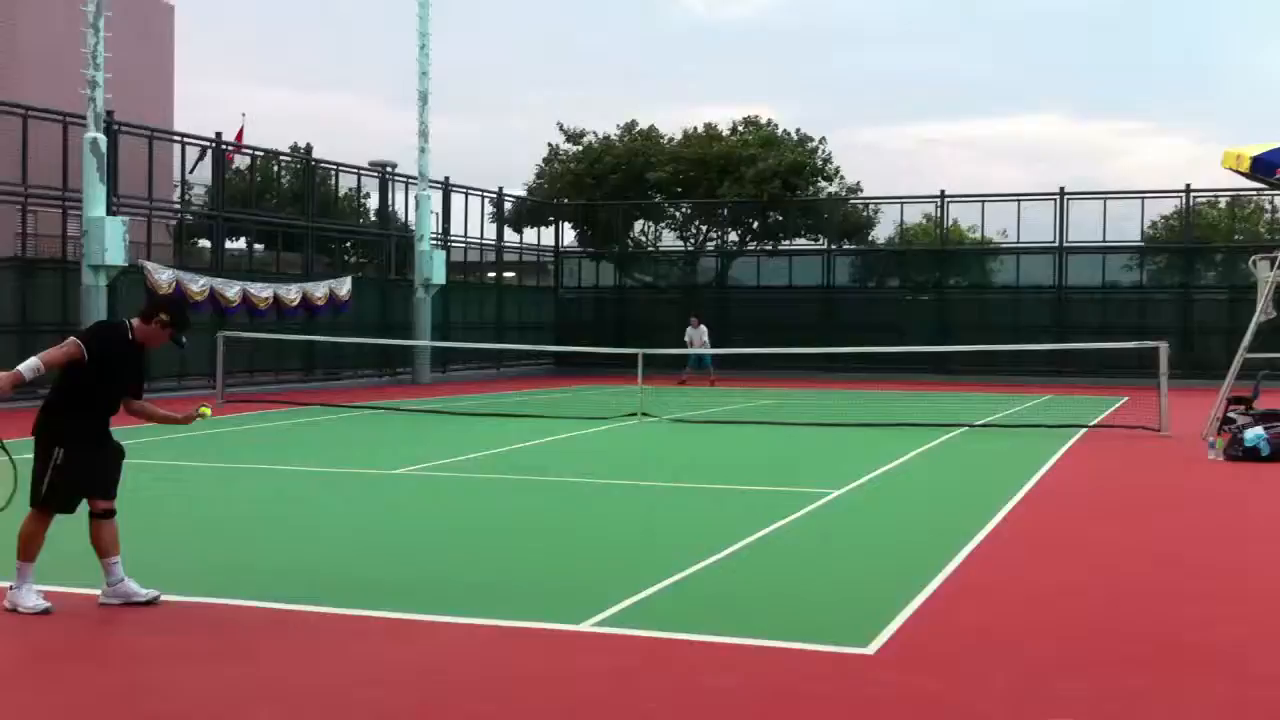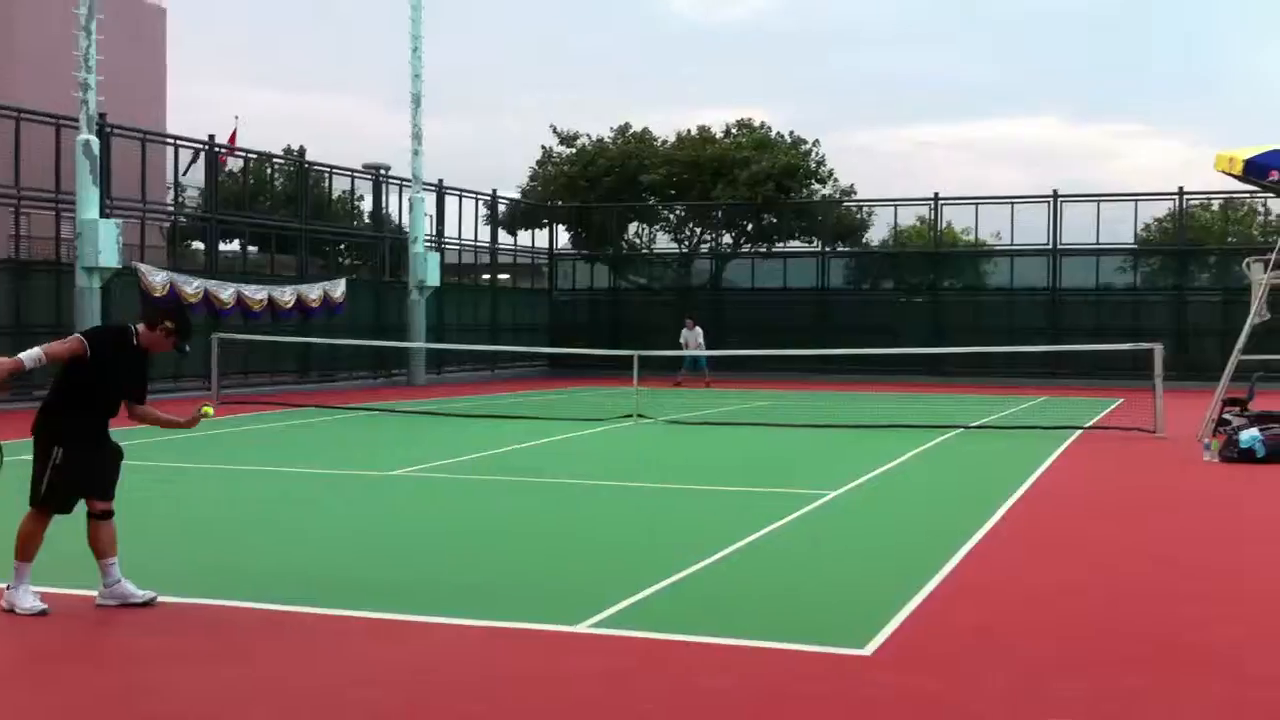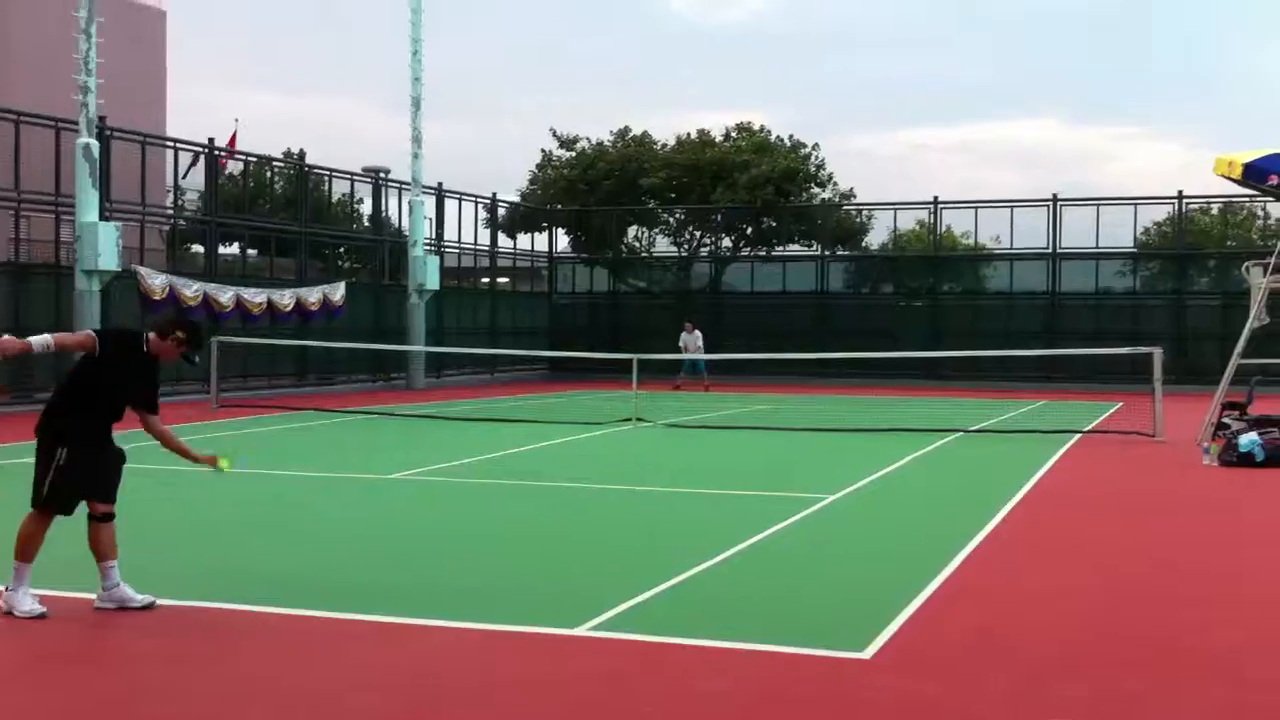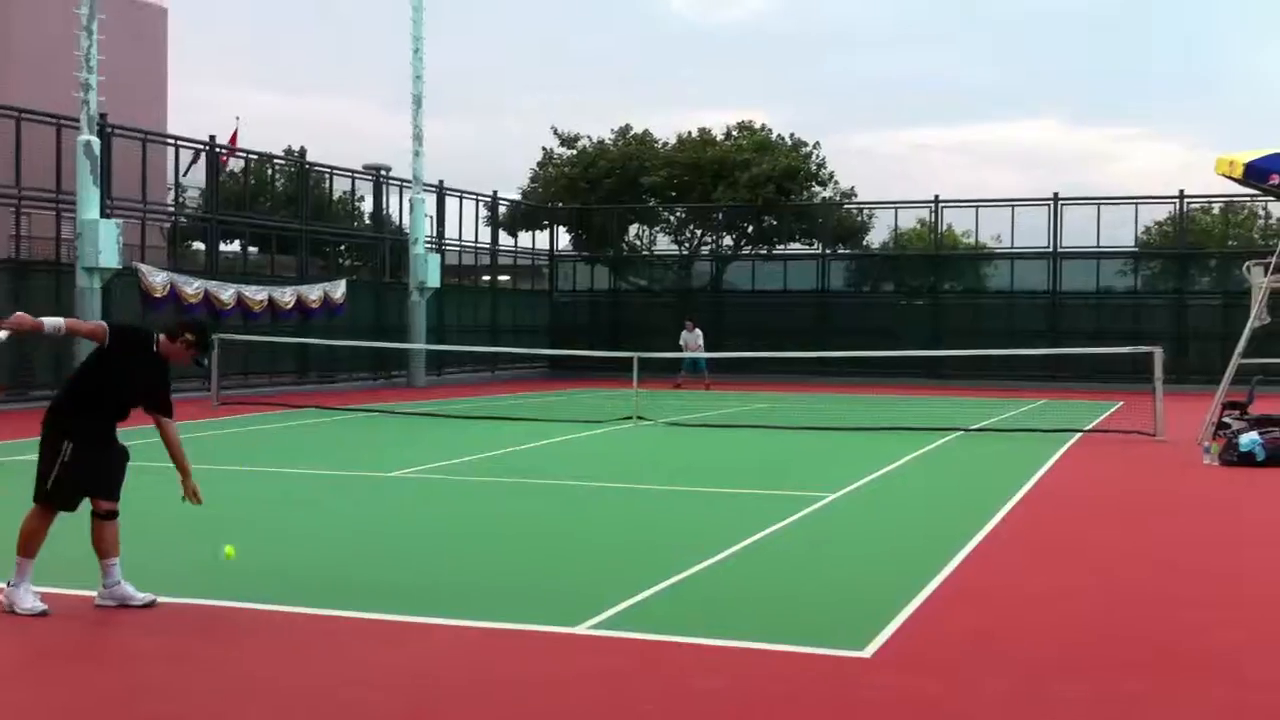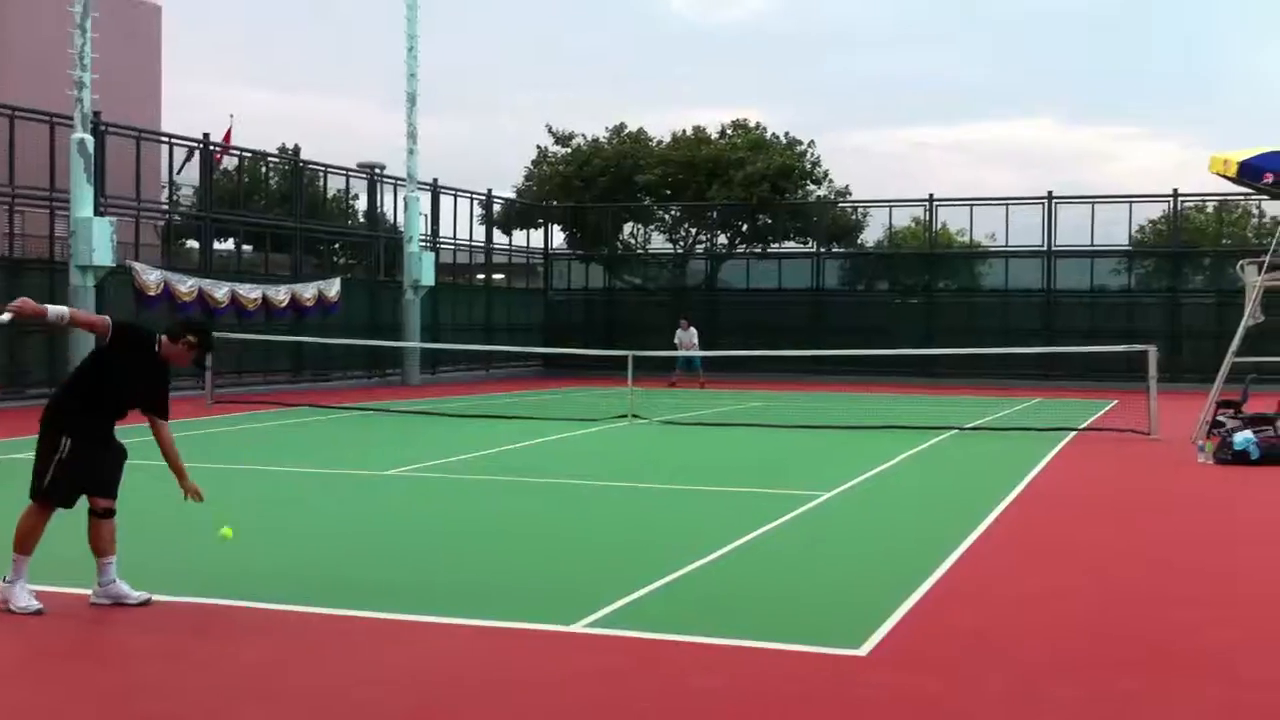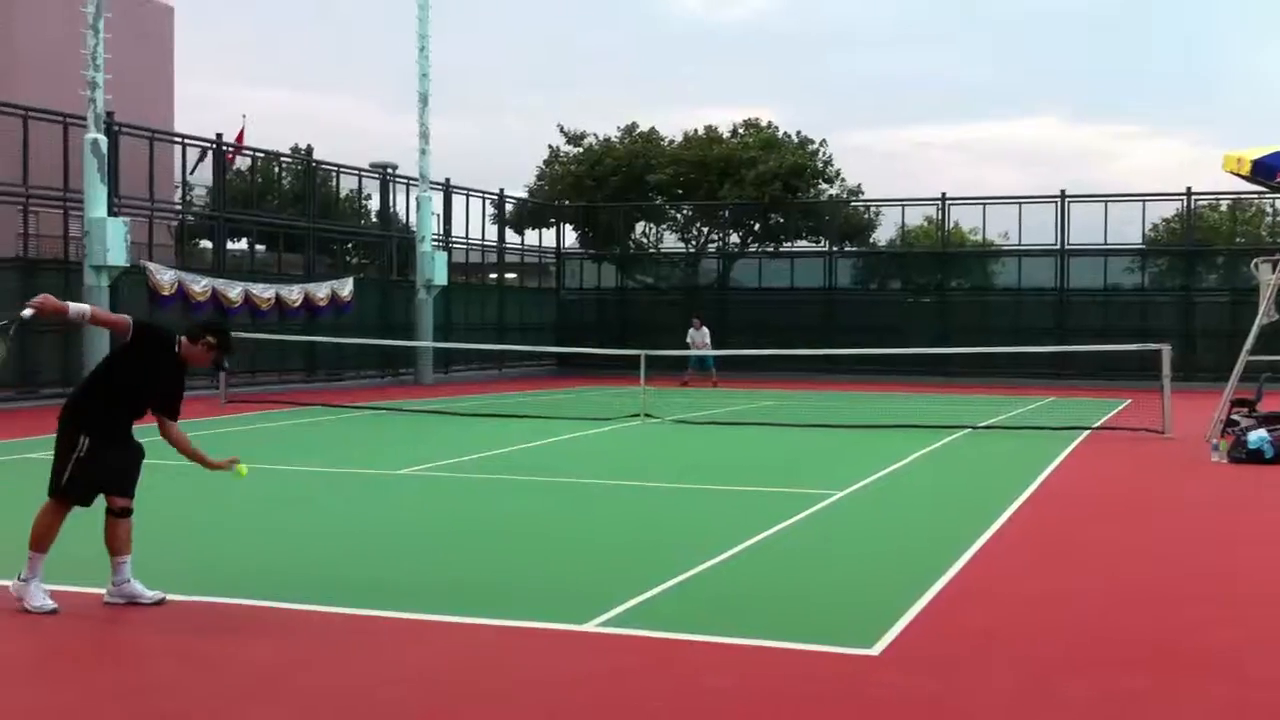
dt=0.1s
person 1, frame 1
left shoulder: (135, 355)
right shoulder: (107, 334)
left elbow: (132, 405)
right elbow: (64, 352)
left wrist: (179, 419)
left hip: (95, 436)
right hip: (60, 432)
left knee: (104, 506)
right knee: (45, 508)
left ankle: (115, 583)
person 1, frame 2
left shoulder: (138, 360)
right shoulder: (111, 337)
left elbow: (136, 410)
right elbow: (66, 347)
left wrist: (182, 423)
left hip: (94, 437)
right hip: (60, 432)
left knee: (102, 507)
right knee: (43, 509)
left ankle: (112, 585)
person 1, frame 3
left shoulder: (147, 370)
right shoulder: (122, 342)
left elbow: (151, 422)
right elbow: (74, 340)
left wrist: (192, 455)
left hip: (96, 439)
right hip: (62, 433)
left knee: (103, 509)
right knee: (45, 510)
left ankle: (112, 588)
person 1, frame 4
left shoulder: (158, 374)
right shoulder: (131, 339)
left elbow: (167, 428)
right elbow: (85, 328)
left wrist: (187, 478)
right wrist: (37, 323)
left hip: (102, 437)
right hip: (67, 430)
left knee: (107, 507)
right knee: (47, 506)
left ankle: (112, 586)
person 1, frame 5
left shoulder: (158, 375)
right shoulder: (136, 340)
left elbow: (161, 430)
right elbow: (86, 320)
left wrist: (184, 479)
right wrist: (38, 310)
left hip: (99, 435)
right hip: (66, 426)
left knee: (104, 505)
right knee: (44, 504)
left ankle: (107, 583)
person 1, frame 6
left shoulder: (174, 374)
right shoulder: (155, 339)
left elbow: (168, 429)
right elbow: (106, 318)
left wrist: (209, 462)
right wrist: (61, 307)
left hip: (117, 434)
right hip: (84, 424)
left knee: (121, 504)
right knee: (62, 501)
left ankle: (121, 583)
right ankle: (28, 581)
